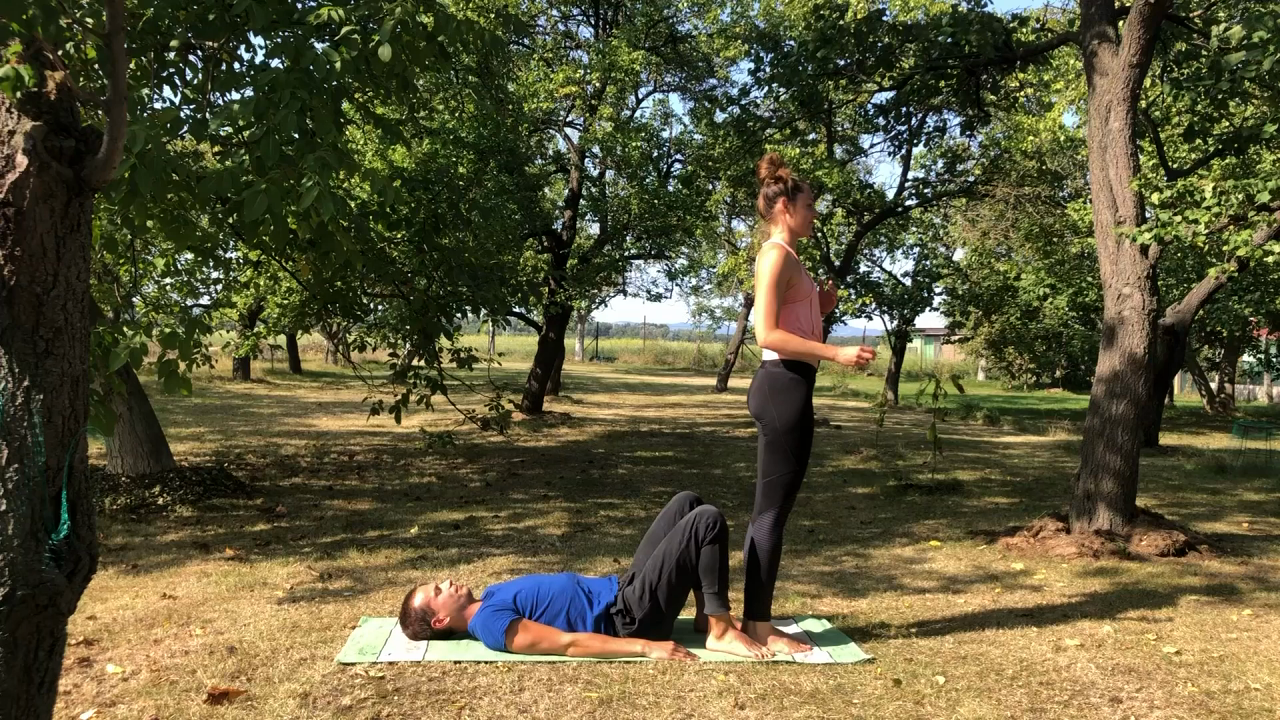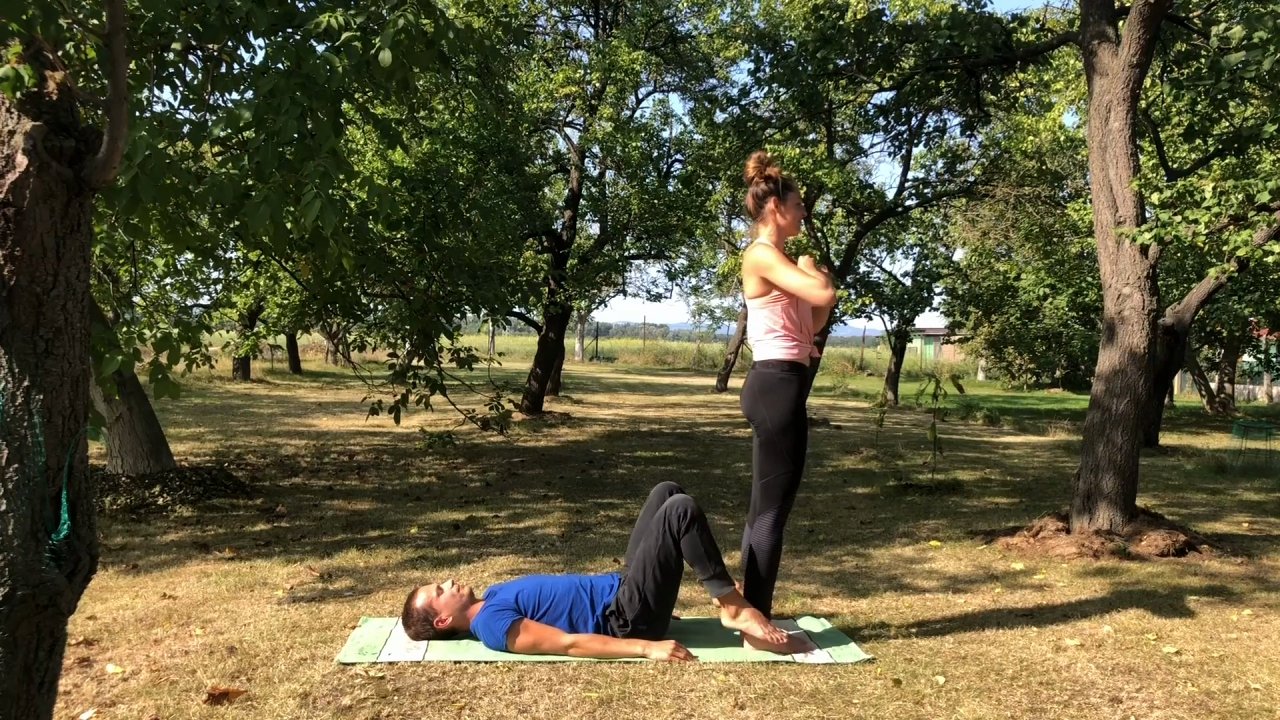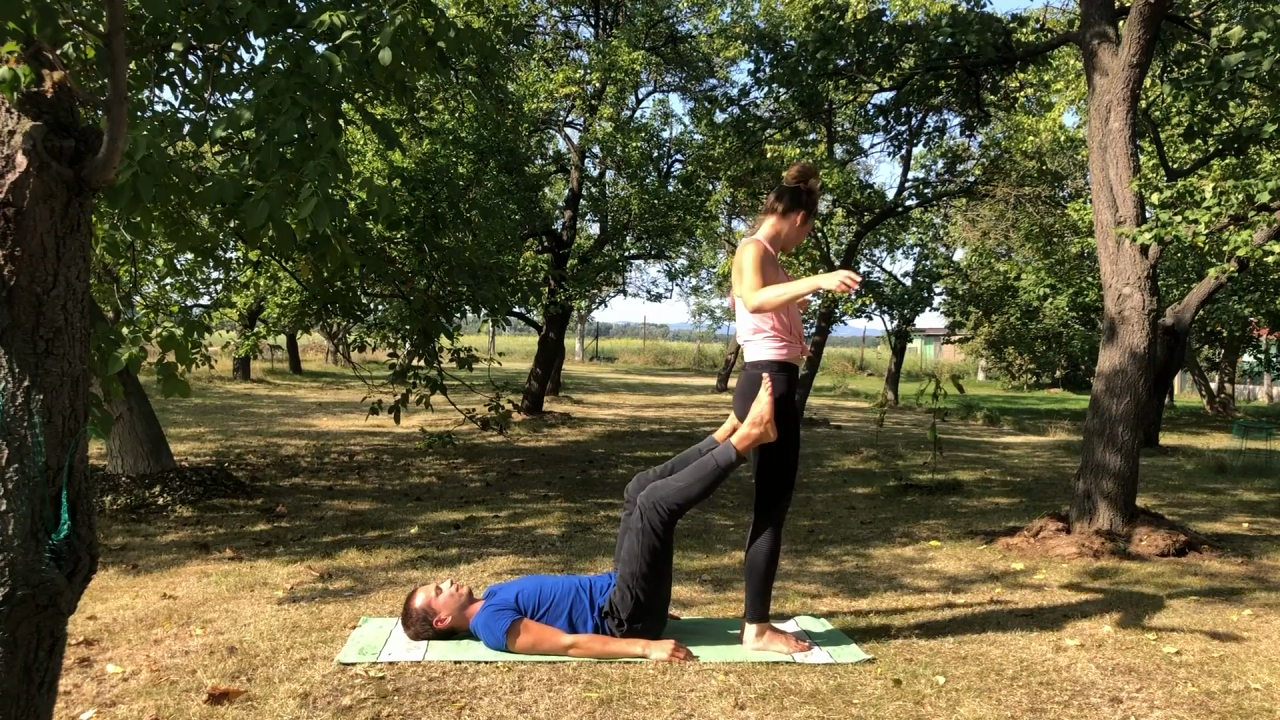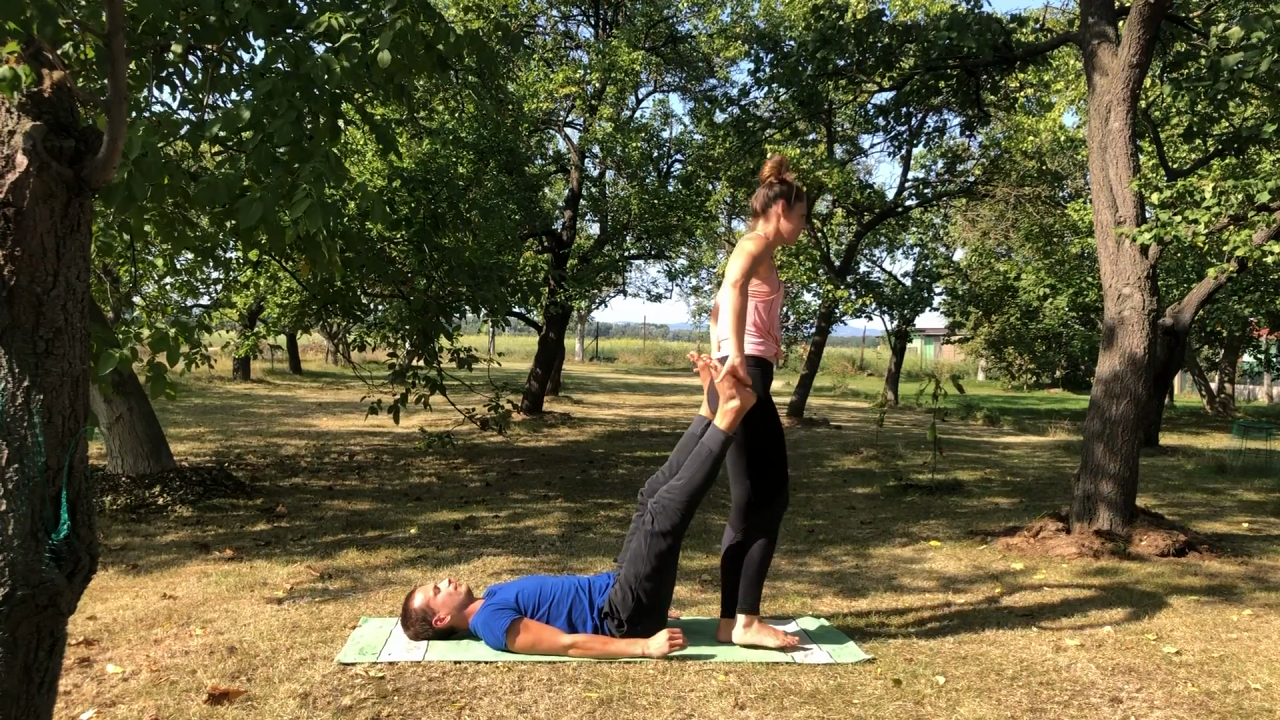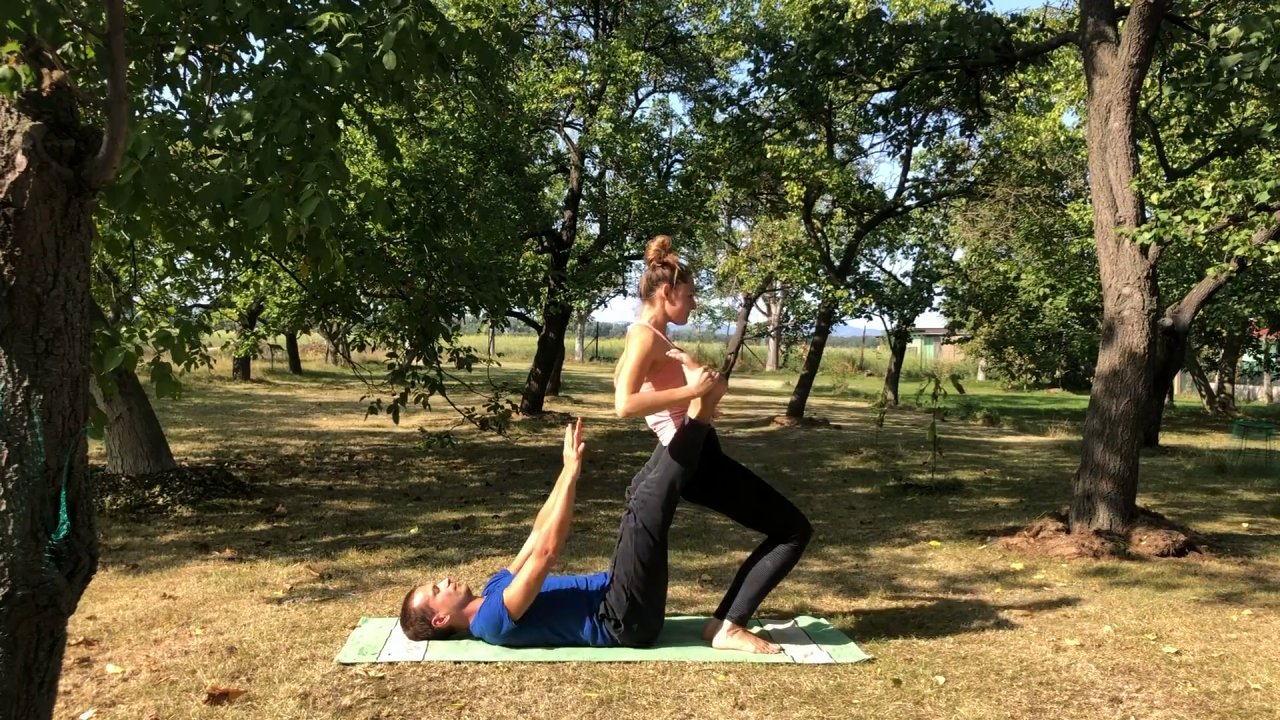
dt=1s
person 1, frame 1
left shoulder: (788, 259)
right shoulder: (775, 256)
right elbow: (769, 334)
left wrist: (820, 299)
right wrist: (838, 353)
left hip: (786, 387)
right hip: (784, 387)
left knee: (770, 509)
right knee: (772, 510)
left ankle: (755, 619)
right ankle: (758, 627)
person 1, frame 2
left shoulder: (776, 259)
right shoulder: (763, 255)
left elbow: (813, 319)
right elbow: (825, 294)
left wrist: (813, 277)
right wrist: (813, 269)
left hip: (779, 384)
right hip: (777, 385)
left knee: (765, 509)
right knee: (771, 510)
left ankle: (755, 616)
person 1, frame 3
left shoulder: (766, 252)
right shoulder: (753, 249)
right elbow: (752, 299)
left wrist: (802, 289)
right wrist: (814, 282)
left hip: (772, 382)
right hip: (769, 383)
left knee: (772, 507)
right knee: (771, 508)
left ankle: (759, 619)
right ankle: (758, 628)
person 1, frame 4
left shoulder: (756, 251)
right shoulder: (757, 243)
left elbow: (718, 306)
right elbow: (735, 286)
left wrist: (720, 359)
right wrist: (737, 359)
left hip: (739, 381)
right hip: (745, 380)
left knee: (752, 503)
right knee: (766, 501)
left ankle: (732, 617)
right ankle: (746, 619)
person 1, frame 5
left shoulder: (655, 339)
right shoulder: (642, 338)
right elbow: (626, 404)
left wrist: (682, 365)
right wrist: (691, 390)
right hip: (694, 456)
left knee: (788, 529)
right knee: (793, 529)
left ankle: (726, 621)
right ankle: (729, 627)
person 2, frame 1
left shoulder: (491, 596)
right shoulder: (490, 624)
right elbow: (568, 643)
right wrist: (646, 647)
left hip: (620, 590)
right hip: (631, 616)
left knee: (687, 503)
right knee: (707, 521)
left ankle: (707, 614)
right ankle: (720, 631)
person 2, frame 2
left shoulder: (494, 597)
right shoulder: (492, 625)
right elbow: (570, 644)
right wrist: (647, 648)
left hip: (618, 588)
right hip: (628, 618)
left knee: (667, 493)
right knee: (680, 509)
left ankle: (726, 594)
right ankle: (733, 606)
person 2, frame 3
left shoulder: (493, 599)
right shoulder: (491, 624)
right elbow: (569, 644)
right wrist: (646, 647)
left hip: (615, 593)
right hip: (625, 618)
left knee: (642, 489)
right knee: (653, 502)
left ankle: (731, 434)
right ankle: (743, 442)
person 2, frame 4
left shoulder: (493, 598)
right shoulder: (492, 624)
right elbow: (570, 643)
right wrist: (646, 645)
left hip: (615, 592)
right hip: (625, 615)
left knee: (654, 495)
right knee: (661, 514)
left ankle: (714, 408)
right ankle: (729, 415)
person 2, frame 5
left shoulder: (495, 589)
right shoulder: (492, 621)
left elbow: (540, 532)
right elbow: (545, 551)
left wrist: (567, 472)
right wrist: (571, 472)
left hip: (612, 595)
right hip: (626, 625)
left knee: (642, 496)
right knee: (646, 505)
left ankle: (696, 411)
right ankle: (698, 412)
